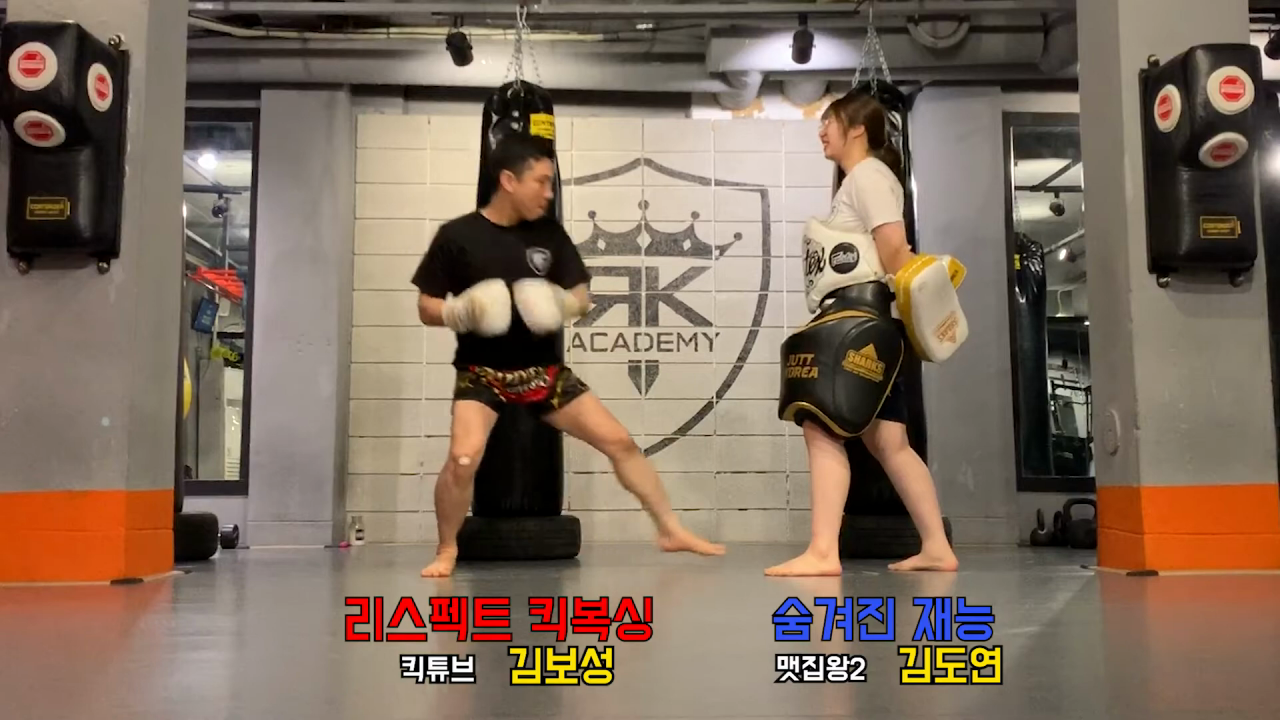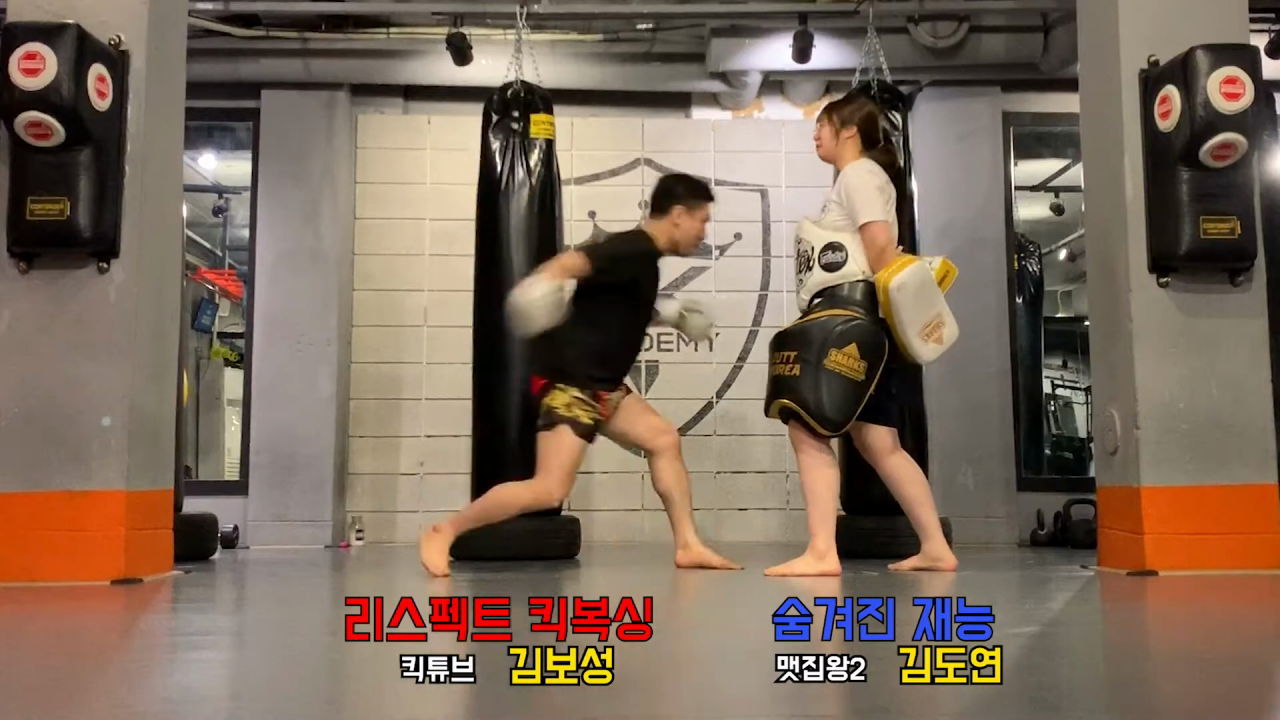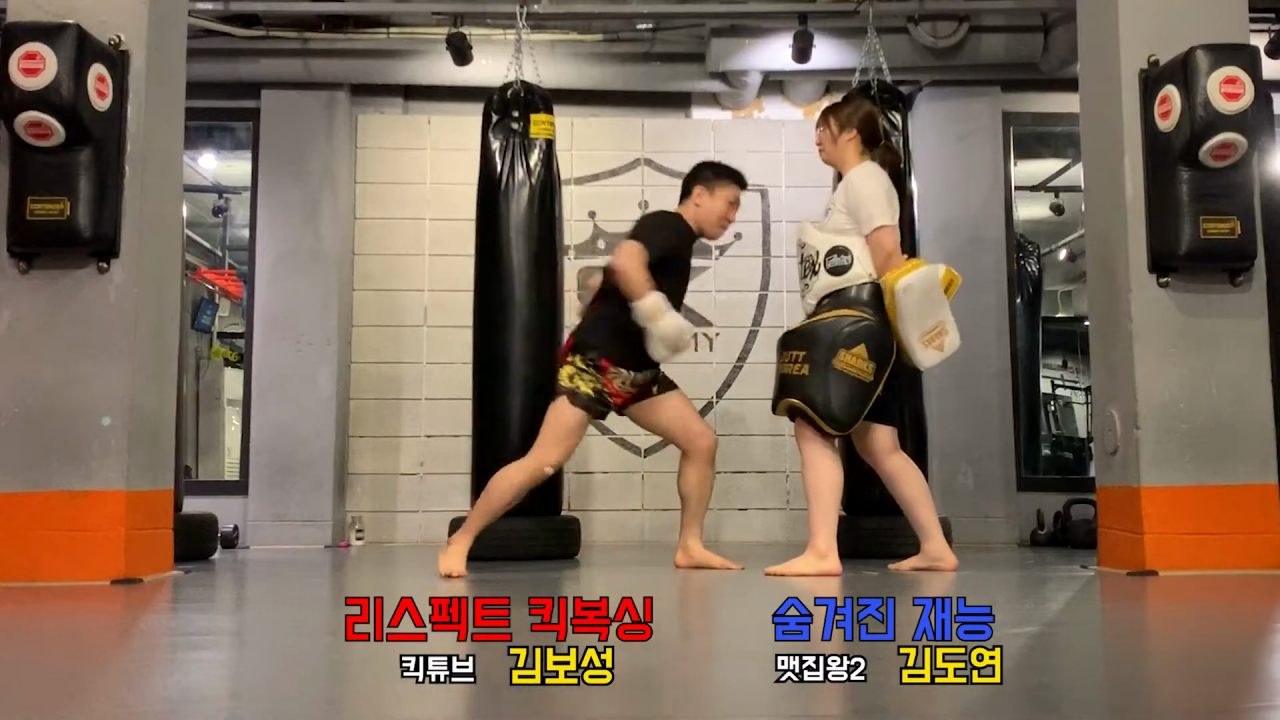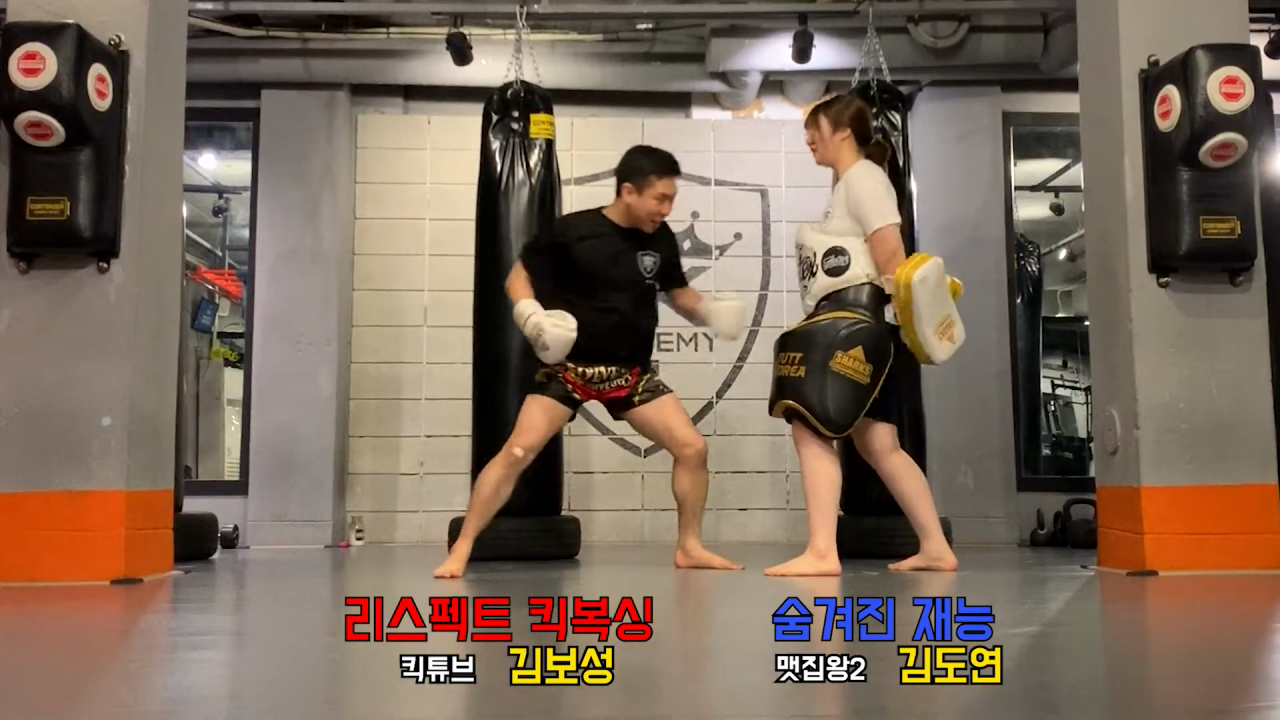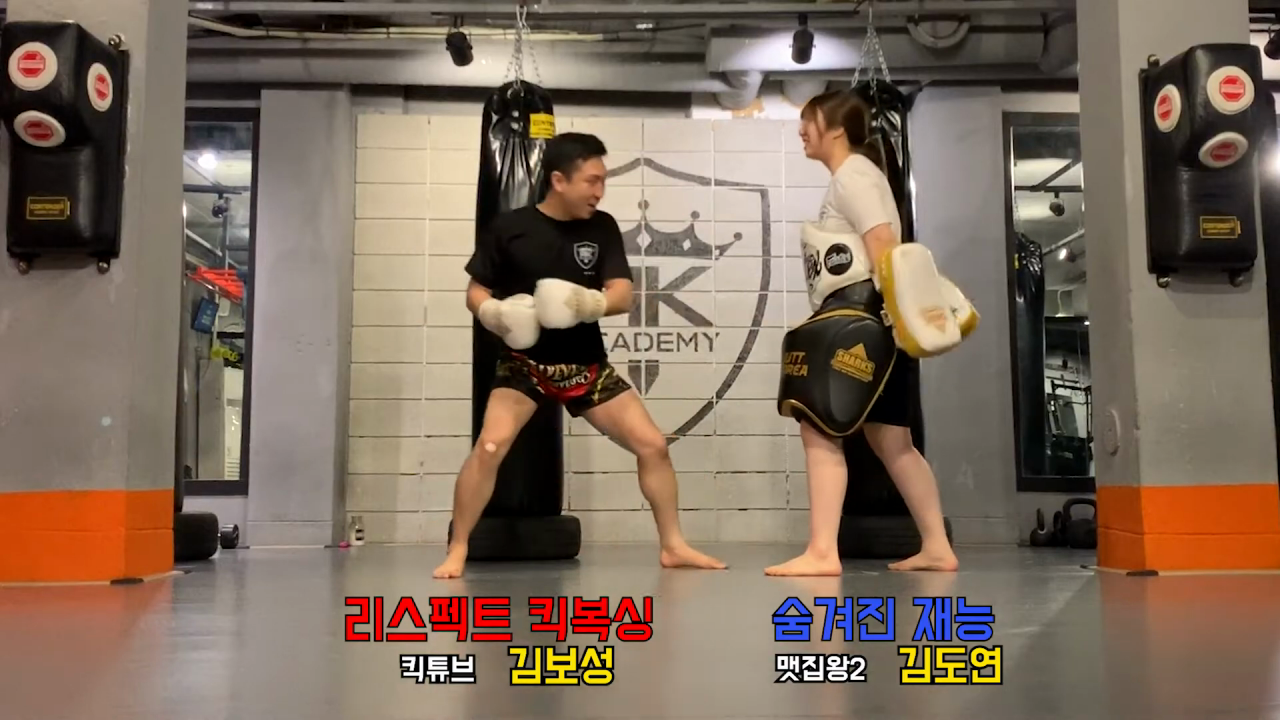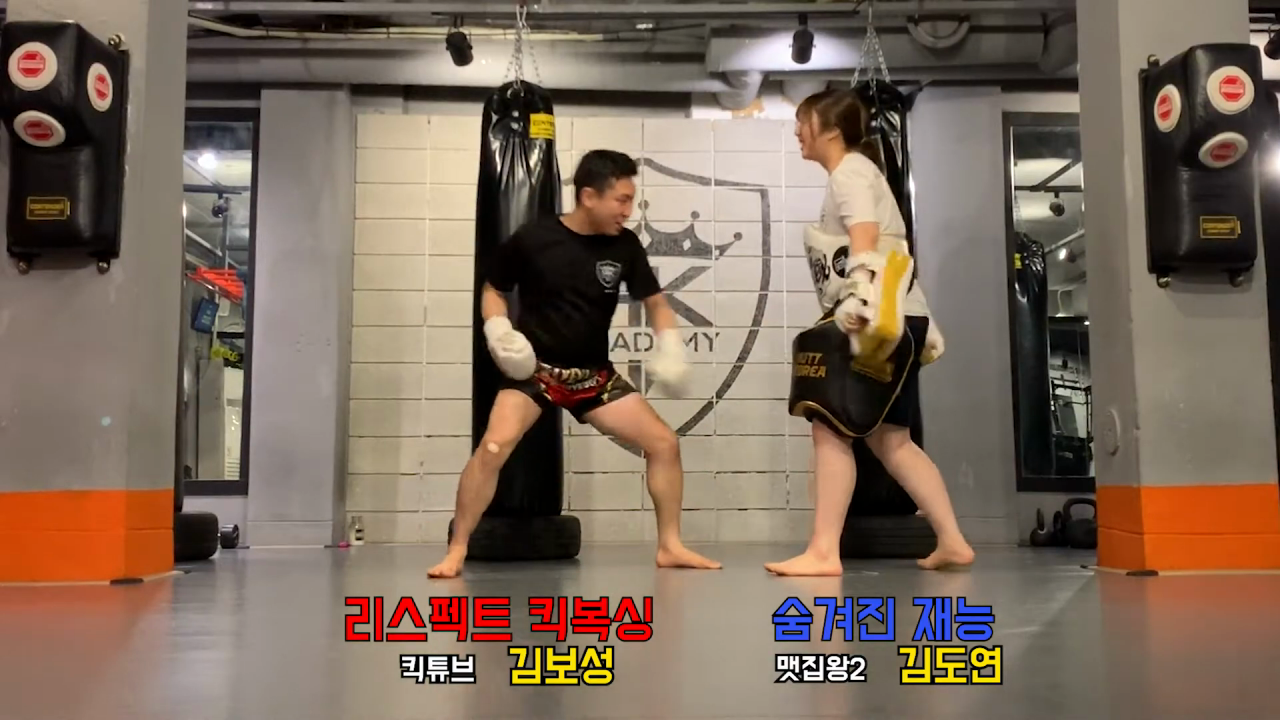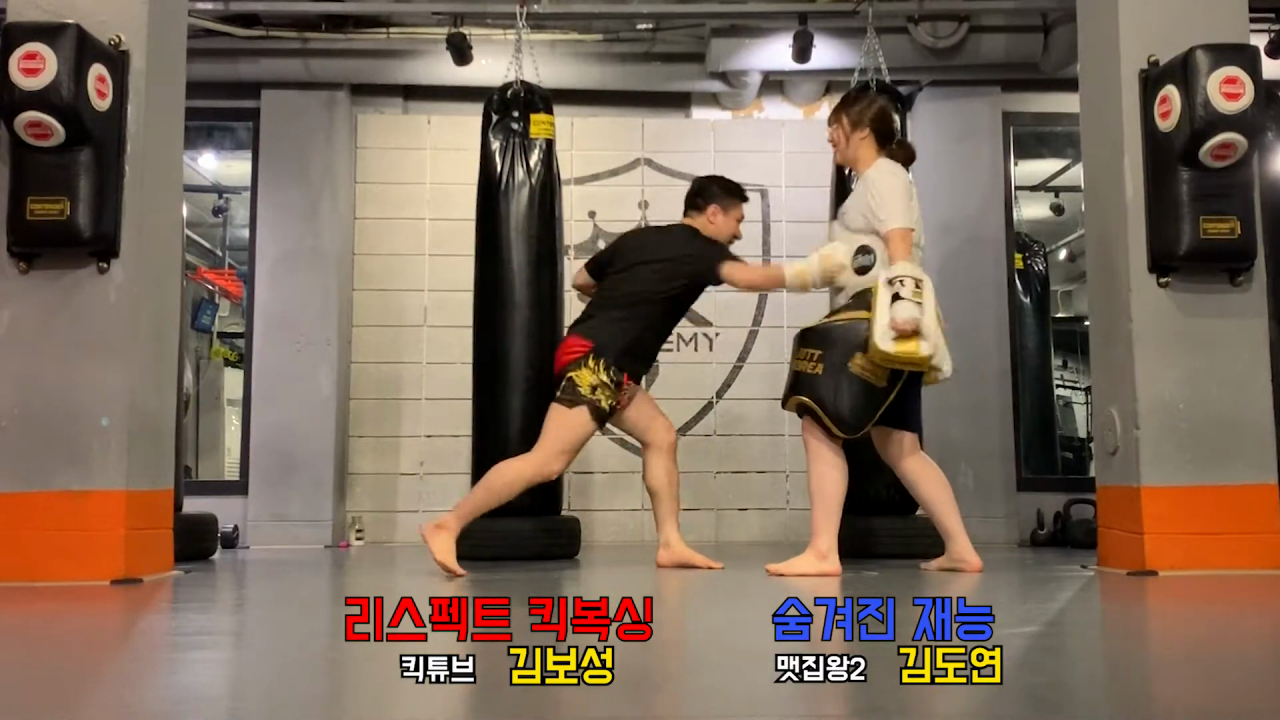
dt=0.3s
person 1, frame 1
left shoulder: (868, 175)
right shoulder: (860, 180)
left elbow: (894, 246)
right elbow: (890, 251)
left knee: (822, 428)
right knee: (886, 441)
left ankle: (823, 553)
right ankle: (937, 548)
person 1, frame 2
left shoulder: (858, 174)
right shoulder: (862, 179)
left elbow: (880, 245)
right elbow: (884, 251)
left knee: (808, 428)
right knee: (878, 444)
left ankle: (821, 553)
right ankle: (936, 549)
person 1, frame 3
left shoulder: (863, 178)
right shoulder: (862, 182)
left elbow: (887, 251)
right elbow: (882, 255)
left knee: (812, 428)
right knee: (879, 446)
left ankle: (822, 551)
right ankle: (936, 548)
person 1, frame 4
left shoulder: (859, 178)
right shoulder: (855, 181)
left elbow: (890, 250)
left hip: (854, 322)
right hip: (851, 325)
left knee: (811, 428)
right knee: (878, 443)
left ankle: (821, 552)
right ankle: (936, 548)
person 1, frame 5
left shoulder: (850, 175)
right shoulder: (854, 176)
left elbow: (882, 247)
left hip: (863, 321)
right hip: (869, 324)
left knee: (819, 429)
right knee: (889, 440)
left ankle: (822, 553)
right ankle: (937, 549)
person 1, frame 6
left shoulder: (849, 175)
right shoulder: (855, 173)
left elbow: (865, 240)
left wrist: (855, 298)
right wrist: (923, 332)
left hip: (885, 320)
right hip: (891, 321)
left knee: (831, 428)
right knee: (891, 441)
left ankle: (823, 552)
right ankle: (952, 541)
person 1, frame 7
left shoulder: (882, 177)
right shoulder: (871, 183)
left elbow: (901, 245)
left wrist: (902, 306)
left hip: (888, 327)
left knee: (819, 427)
right knee: (897, 446)
left ankle: (822, 552)
right ankle: (961, 549)
person 2, frame 1
left shoulder: (549, 232)
right shoulder: (457, 237)
left elbow: (582, 297)
right elbow: (427, 308)
left wrist: (559, 304)
right wrist: (463, 310)
left hip: (544, 370)
right hip: (482, 372)
left knee: (619, 442)
right knee: (464, 458)
left ankle: (672, 532)
right ankle: (447, 550)
person 2, frame 2
left shoulder: (638, 254)
right shoulder: (631, 249)
right elbow: (571, 262)
left wrist: (667, 312)
right wrist: (546, 283)
left hip: (601, 384)
right hip: (572, 385)
left knee: (665, 443)
right knee: (549, 491)
left ankle: (688, 546)
right ankle: (443, 535)
person 2, frame 3
left shoulder: (672, 239)
right shoulder: (668, 228)
right elbow: (623, 261)
right wrist: (657, 312)
left hip: (637, 371)
right hip: (594, 363)
left knee: (703, 443)
right knee: (544, 461)
left ankle: (690, 546)
right ankle: (461, 541)
person 2, frame 4
left shoulder: (661, 239)
right shoulder: (573, 230)
left elbow: (679, 293)
right elbow: (519, 274)
left wrist: (711, 310)
right wrist: (531, 316)
left hip: (630, 370)
right hip: (566, 366)
left knee: (692, 447)
right knee: (517, 452)
left ankle: (689, 548)
right ankle: (460, 551)
person 2, frame 5
left shoulder: (602, 228)
right shoulder: (509, 228)
left elbow: (621, 294)
right elbow: (476, 292)
left wrist: (583, 302)
right wrist: (497, 315)
left hip: (587, 366)
right hip: (525, 362)
left knee: (653, 445)
right knee: (491, 446)
left ankle: (674, 546)
right ankle: (457, 551)
person 2, frame 6
left shoulder: (626, 244)
right shoulder: (535, 238)
left elbow: (656, 301)
right elbow: (493, 288)
left wrist: (669, 344)
right wrist: (497, 329)
left hip: (594, 374)
right hip: (535, 367)
left knee: (664, 443)
right knee: (495, 446)
left ankle: (670, 546)
right ankle: (457, 550)
person 2, frame 7
left shoulder: (639, 238)
right shoulder: (698, 248)
left elbow: (583, 281)
right elbow: (746, 278)
right wrist: (804, 271)
left hip: (604, 363)
right hip: (595, 359)
left knee: (662, 438)
right knee: (547, 462)
left ankle: (670, 544)
right ankle: (447, 527)
